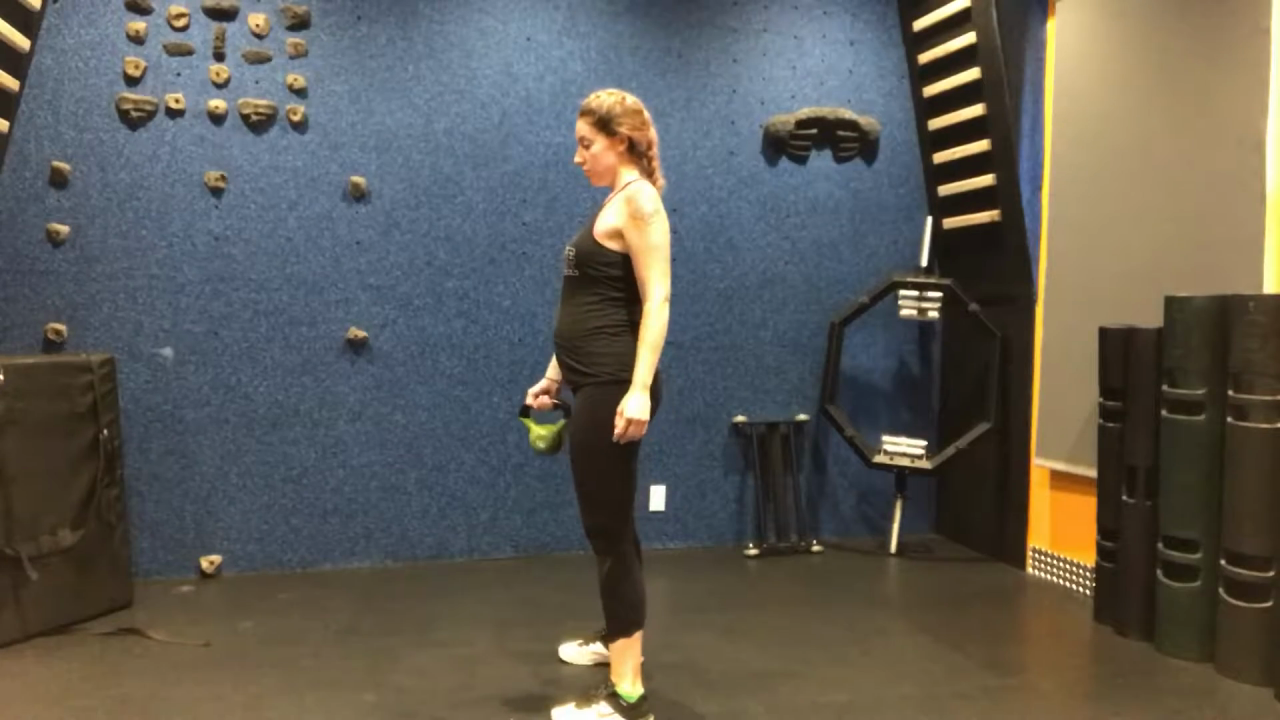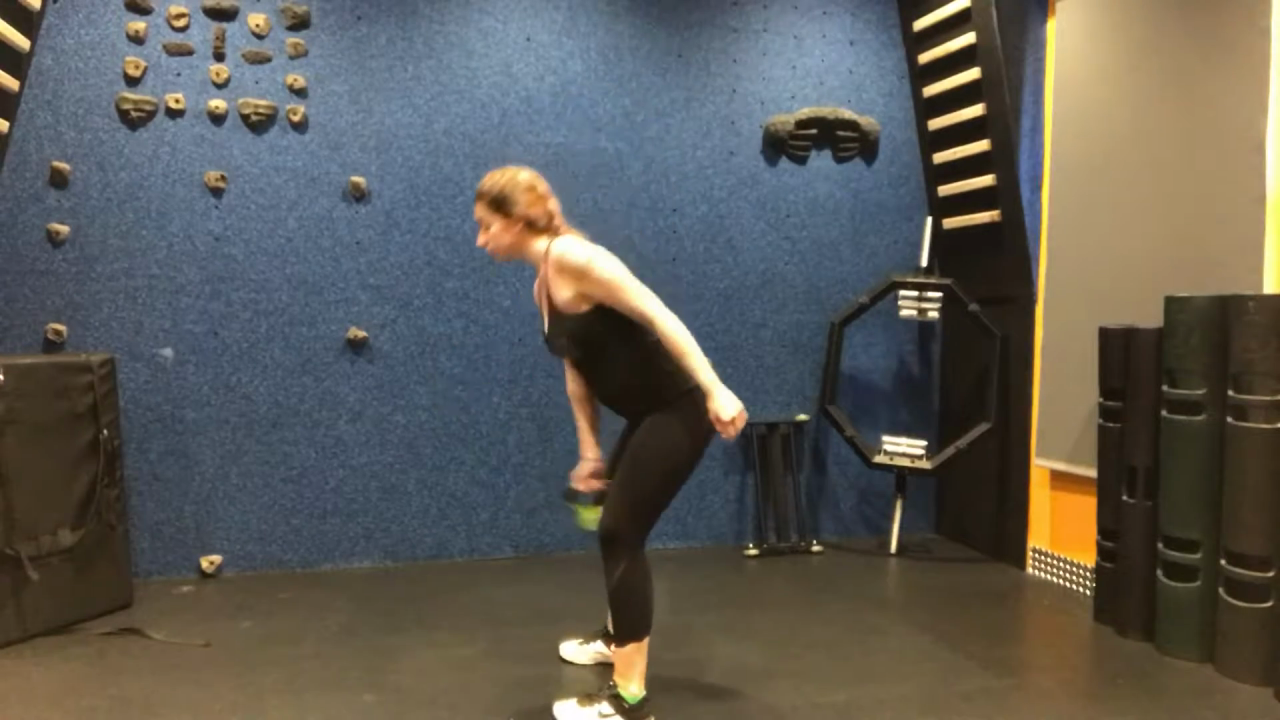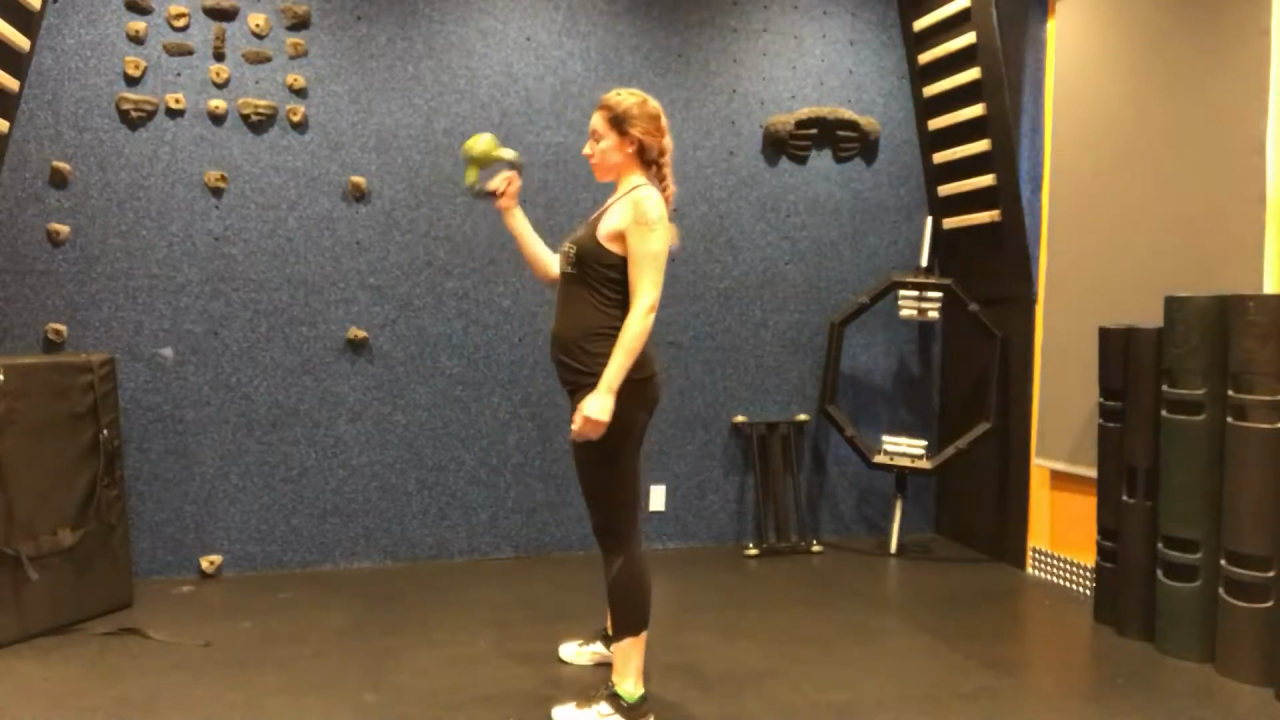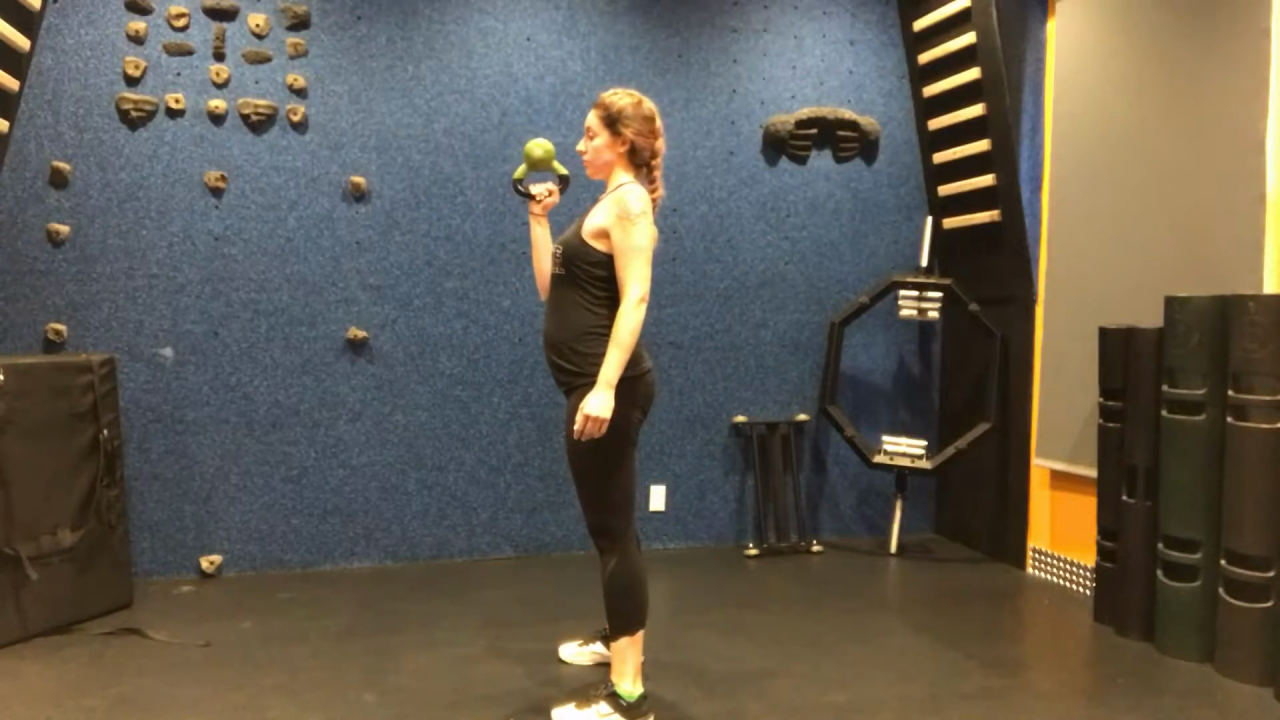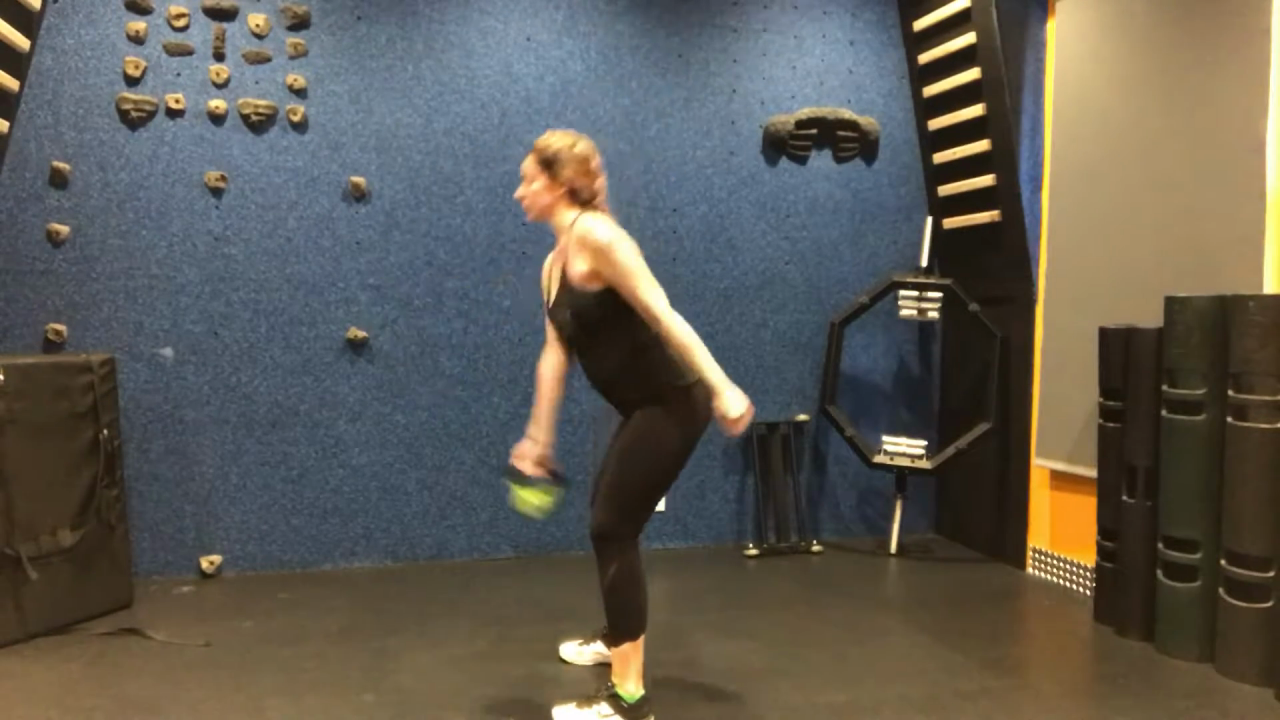
dt=1s
person 1, frame 1
left shoulder: (640, 201)
right shoulder: (614, 203)
left elbow: (655, 302)
left wrist: (639, 389)
right wrist: (553, 375)
left hip: (615, 387)
right hip: (593, 384)
left knee: (609, 529)
right knee: (610, 523)
right ankle: (620, 635)
person 1, frame 2
left shoulder: (571, 259)
right shoulder: (543, 282)
left elbow: (658, 317)
right elbow: (579, 371)
left wrist: (714, 391)
right wrist: (590, 450)
left hip: (681, 406)
right hip: (650, 409)
left knee: (622, 529)
right knee: (611, 515)
right ankle: (617, 634)
person 1, frame 3
left shoulder: (643, 204)
right shoulder: (614, 204)
left elbow: (644, 307)
right elbow: (555, 271)
left wrist: (607, 392)
right wrist: (511, 211)
left hip: (614, 388)
right hip: (593, 383)
left knee: (617, 530)
right knee: (609, 523)
right ankle: (617, 635)
person 1, frame 4
left shoulder: (628, 201)
right shoulder: (604, 205)
left elbow: (634, 300)
right elbow: (550, 289)
left wrist: (605, 389)
right wrist: (539, 219)
left hip: (608, 386)
right hip: (591, 383)
left knee: (611, 528)
right knee: (609, 523)
right ankle: (620, 636)
person 1, frame 5
left shoulder: (594, 235)
right shoulder: (553, 260)
left elbow: (660, 313)
right elbow: (556, 353)
left wrist: (721, 386)
right wrist: (539, 433)
left hip: (672, 403)
right hip: (646, 406)
left knee: (612, 530)
right knee: (609, 520)
right ankle: (617, 635)
